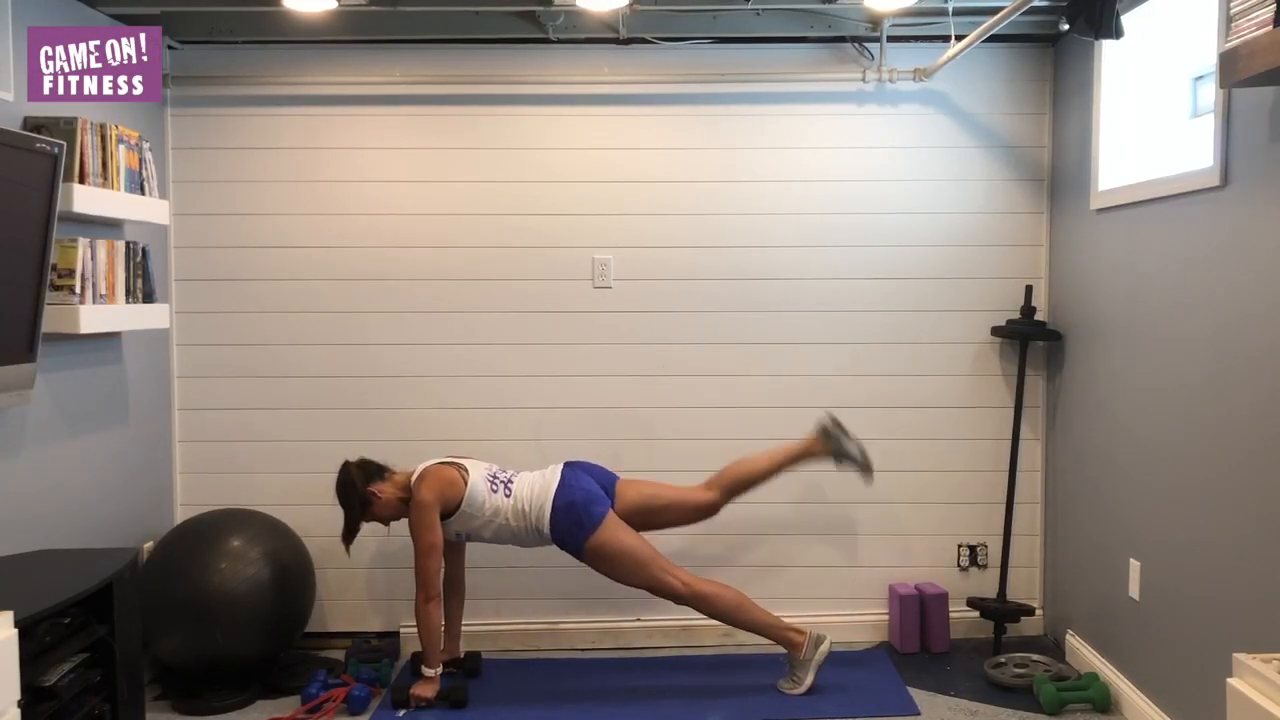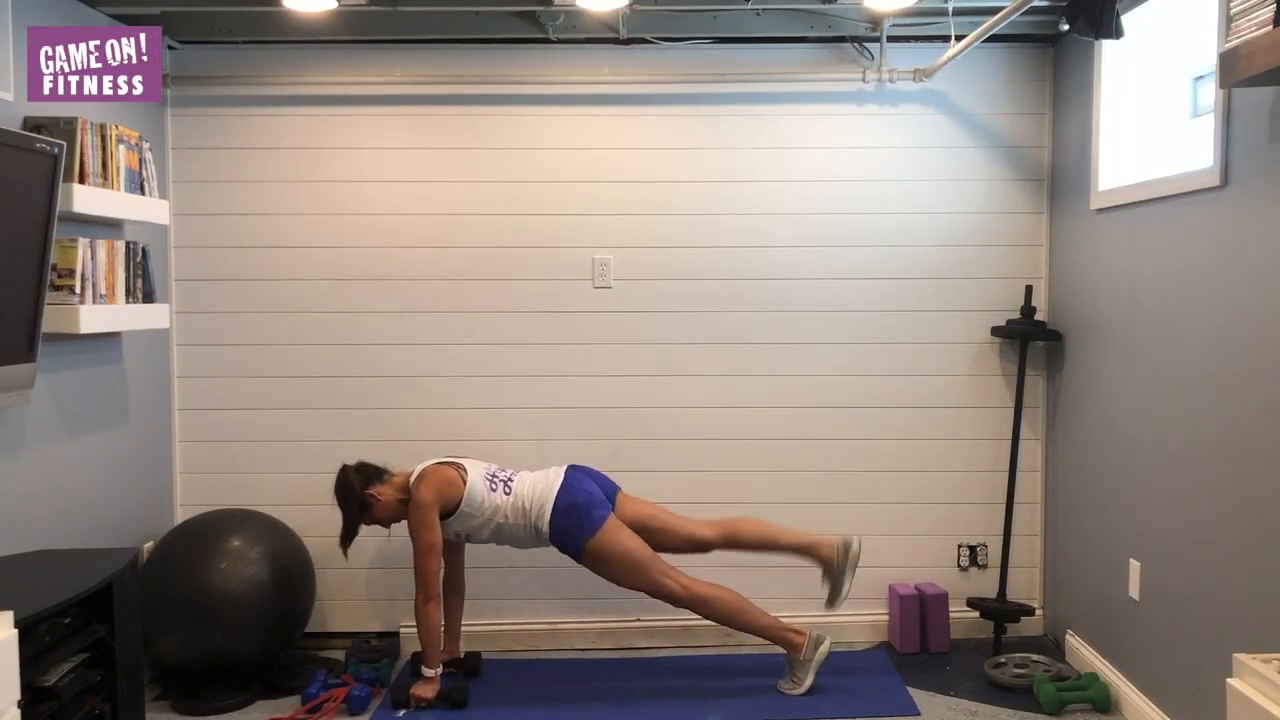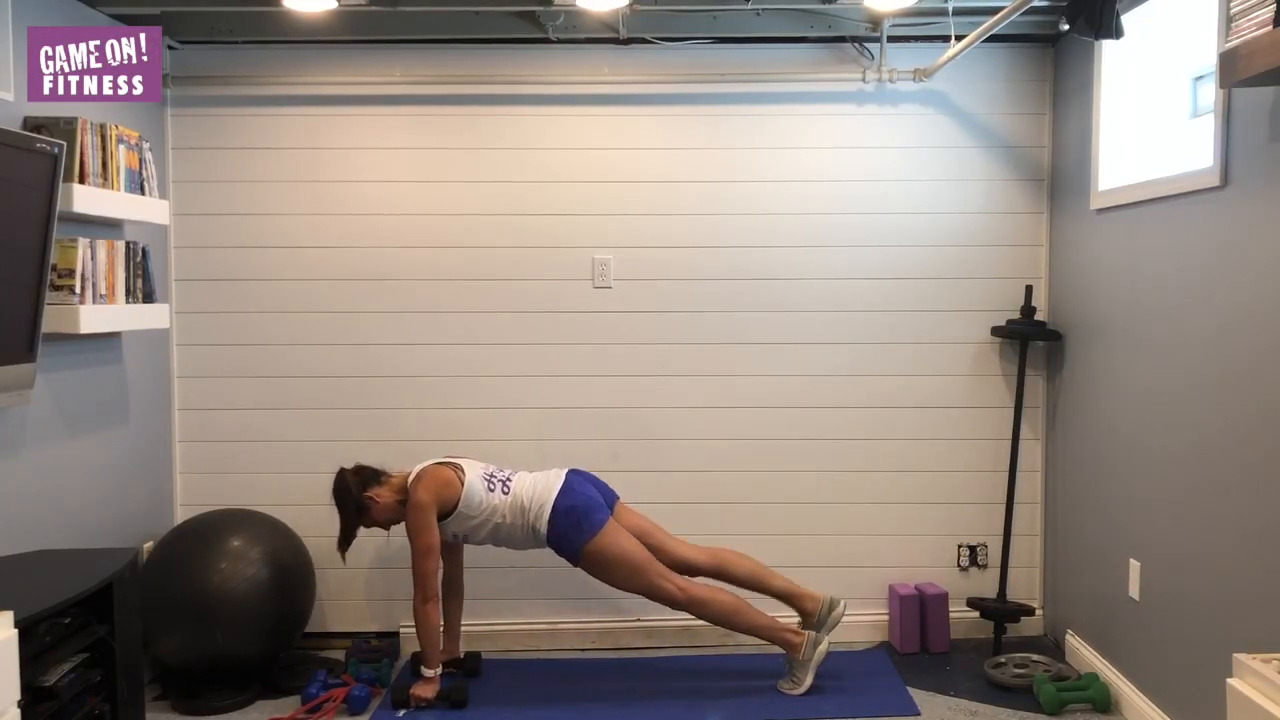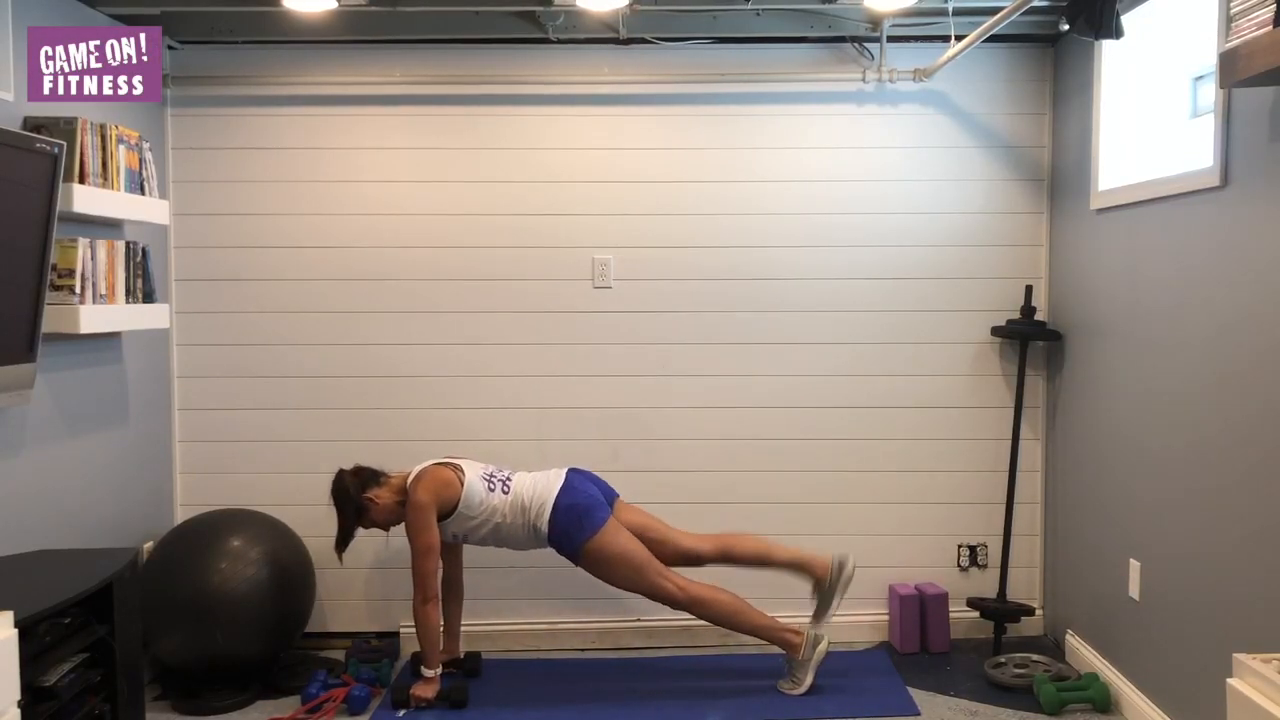
dt=0.2s
person 1, frame 1
left shoulder: (423, 497)
right shoulder: (439, 482)
left elbow: (431, 595)
right elbow: (454, 582)
left wrist: (431, 673)
right wrist: (452, 651)
left hip: (566, 509)
right hip: (571, 482)
left knee: (676, 583)
right knee: (710, 498)
left ankle: (799, 642)
right ankle: (818, 442)
person 1, frame 2
left shoulder: (422, 496)
right shoulder: (438, 484)
left elbow: (429, 595)
right elbow: (453, 579)
left wrist: (430, 673)
right wrist: (452, 650)
left hip: (566, 510)
right hip: (571, 487)
left knee: (674, 586)
right knee: (707, 535)
left ankle: (798, 641)
right ankle: (825, 549)
person 1, frame 3
left shoulder: (420, 497)
right shoulder: (436, 485)
left elbow: (427, 595)
right elbow: (452, 580)
left wrist: (430, 673)
right wrist: (451, 650)
left hip: (563, 513)
right hip: (571, 490)
left knee: (673, 587)
right knee: (690, 559)
left ankle: (796, 642)
right ankle: (809, 603)
person 1, frame 4
left shoulder: (419, 497)
right shoulder: (436, 486)
left elbow: (427, 595)
right elbow: (451, 579)
left wrist: (430, 673)
right wrist: (451, 649)
left hip: (564, 511)
right hip: (572, 490)
left knee: (671, 587)
right knee: (696, 548)
left ankle: (796, 641)
right ankle: (819, 568)
